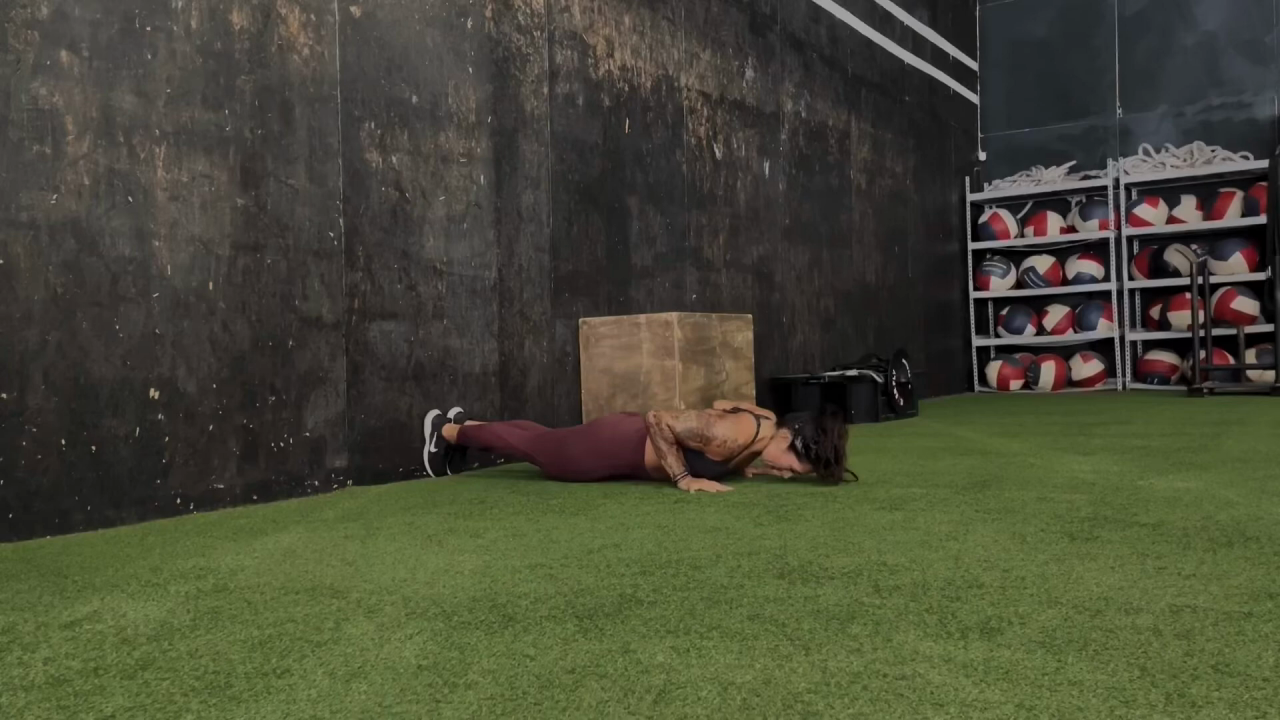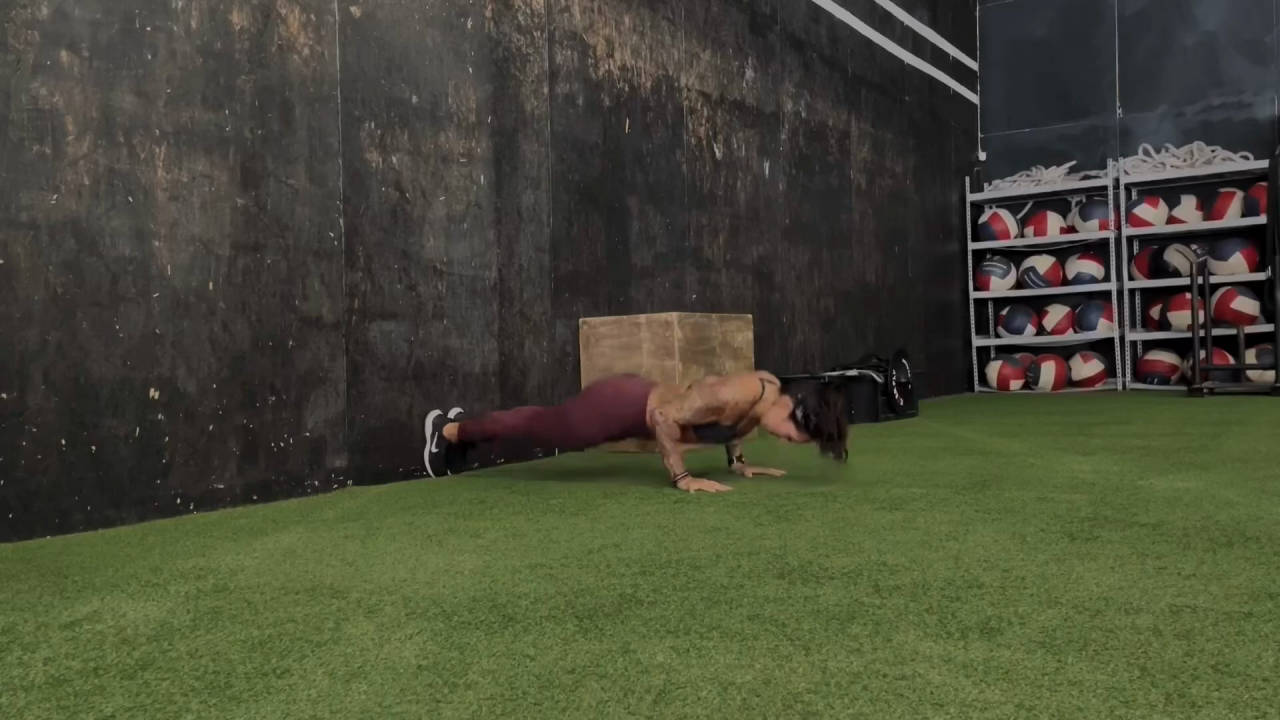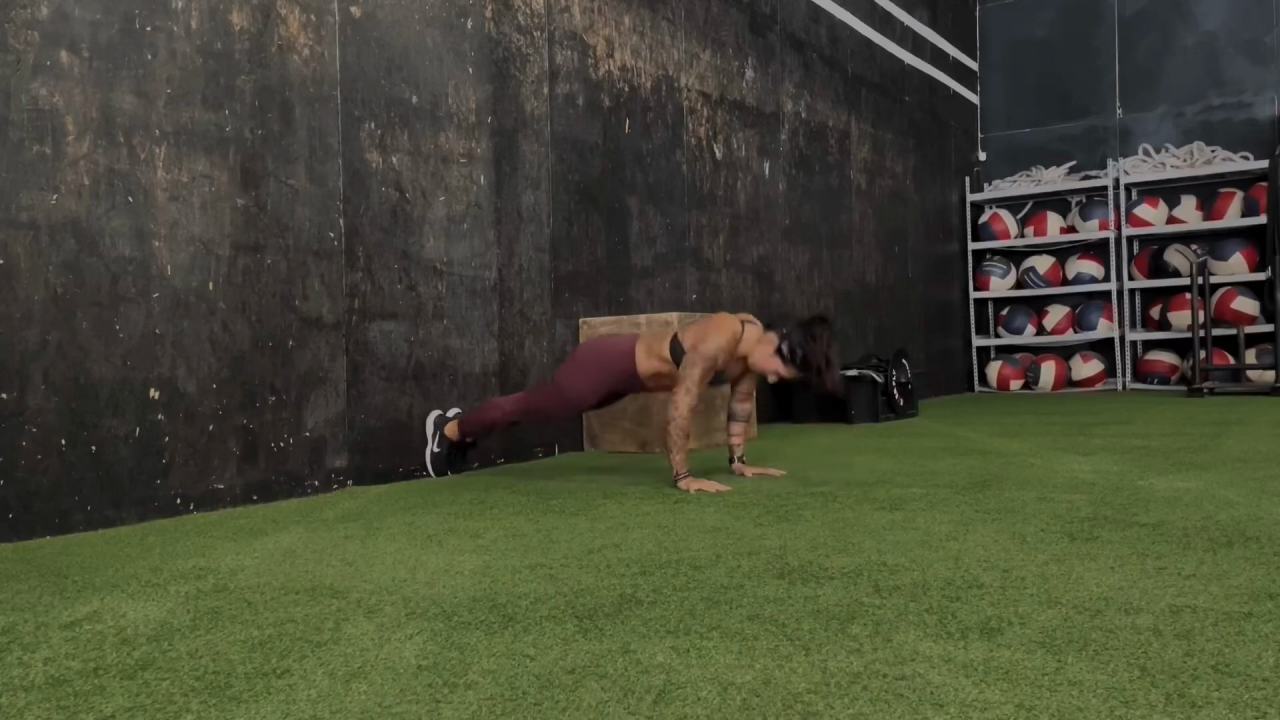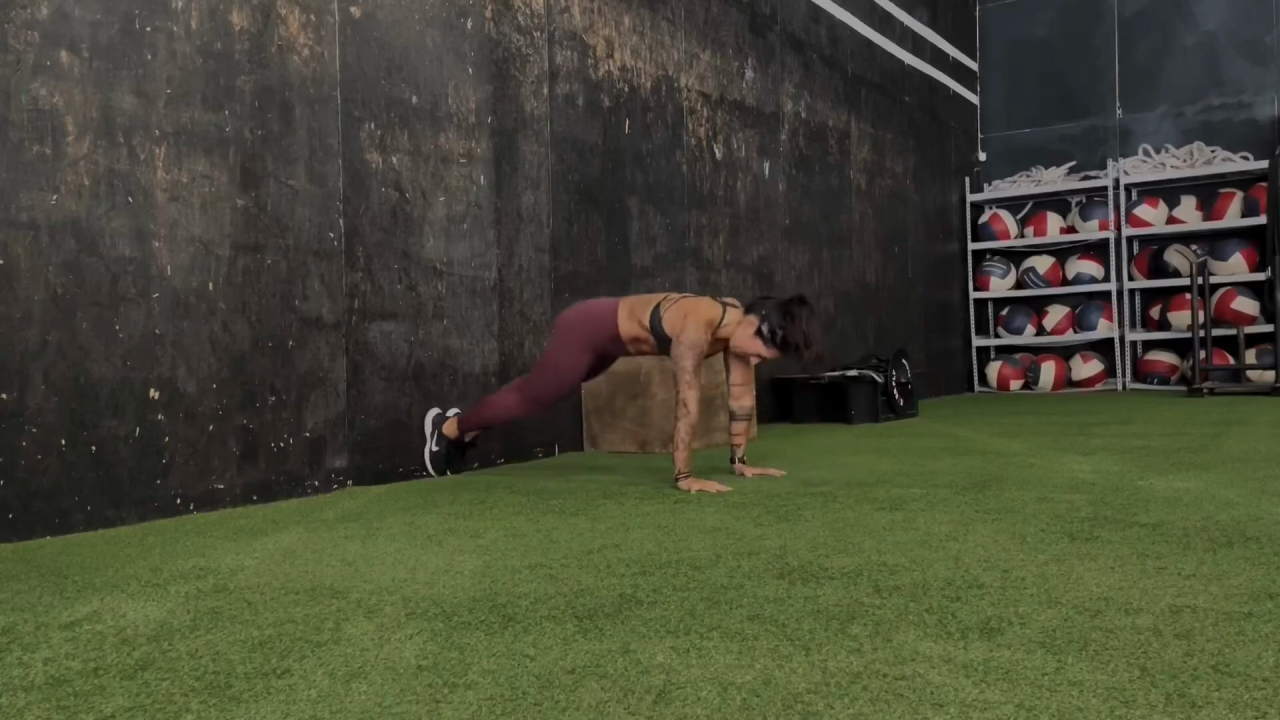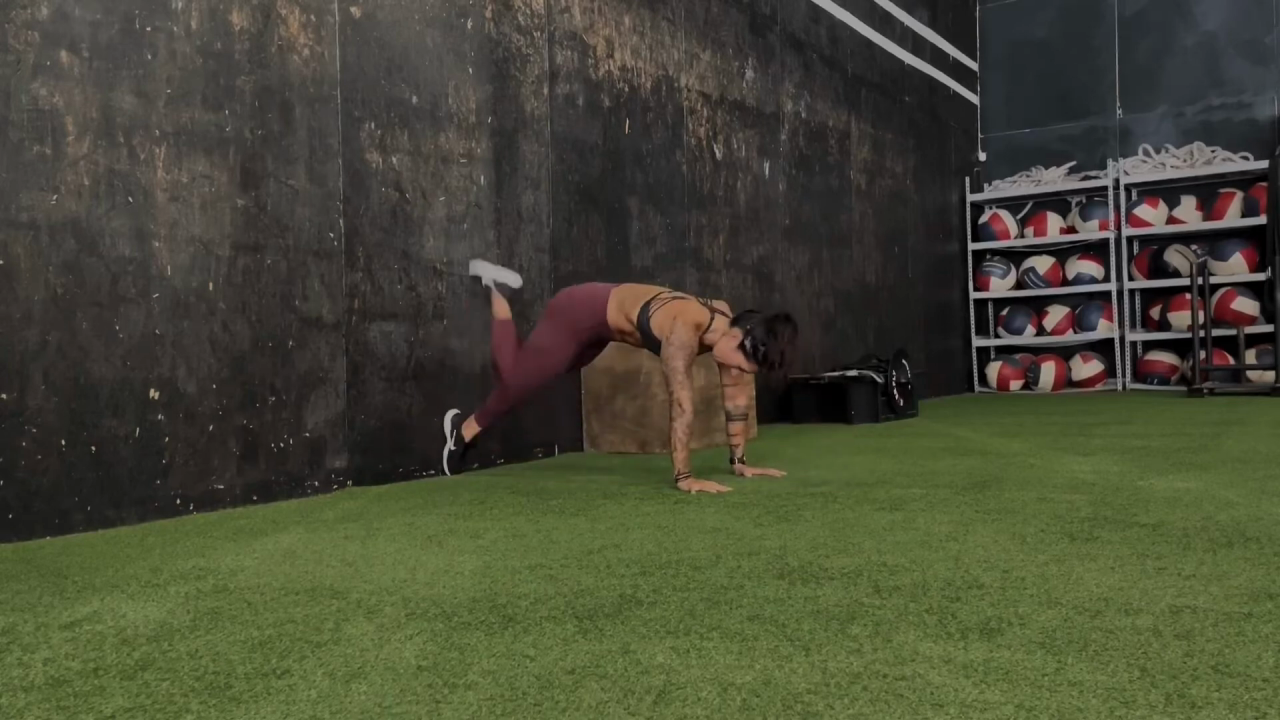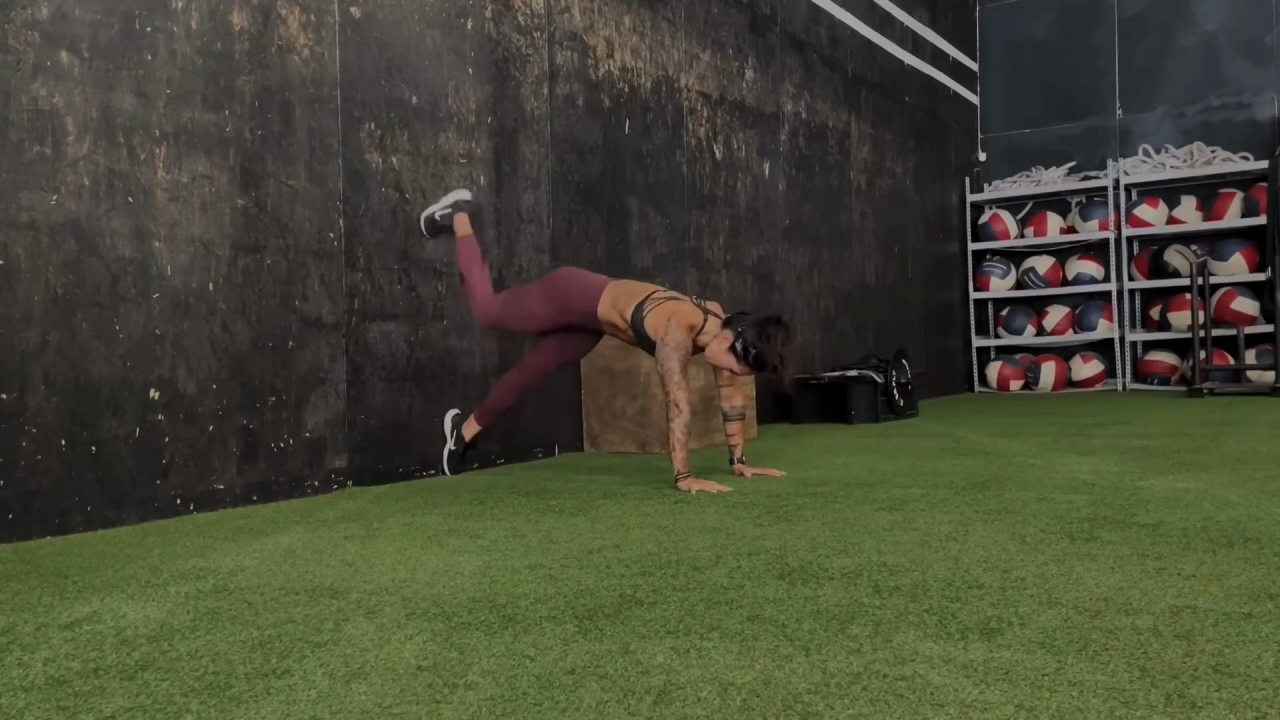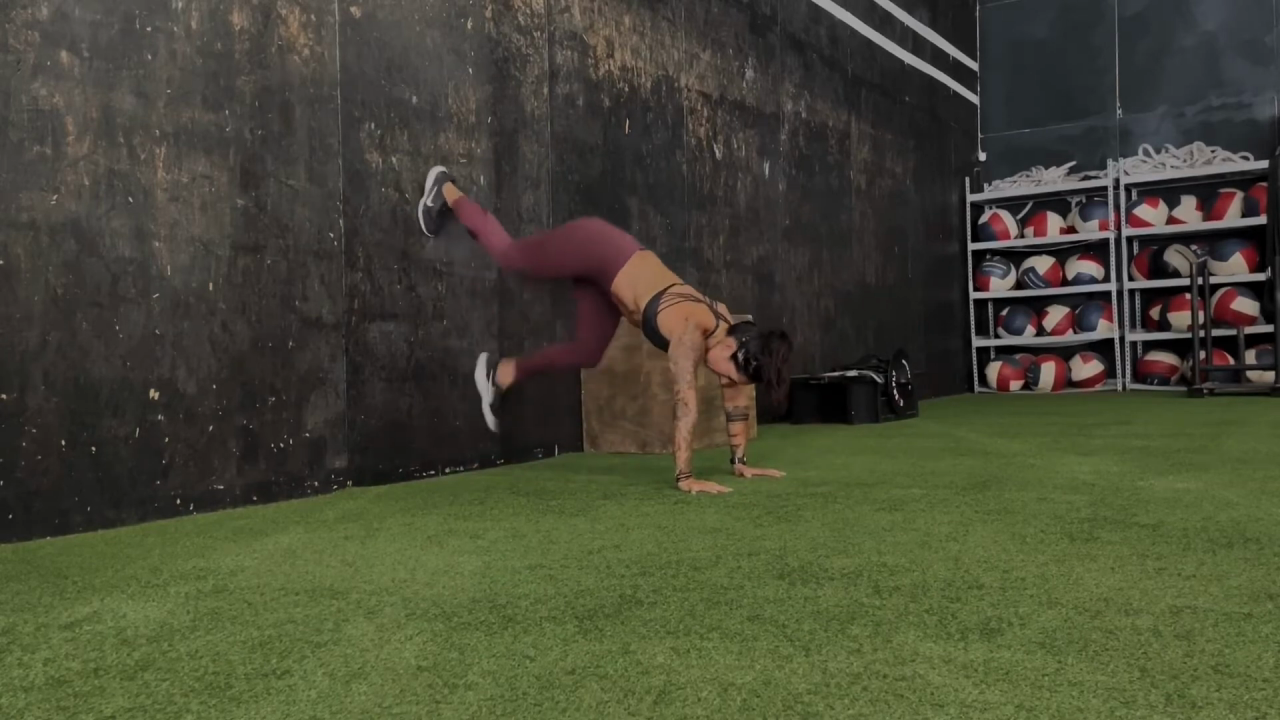
dt=0.3s
person 1, frame 1
left shoulder: (765, 424)
right shoulder: (736, 434)
left elbow: (717, 407)
right elbow: (659, 418)
left wrist: (740, 465)
right wrist: (683, 478)
left hip: (638, 437)
right hip: (621, 448)
left knee: (542, 437)
right knee: (529, 445)
left ankle: (463, 423)
right ankle: (446, 429)
person 1, frame 2
left shoulder: (768, 390)
right shoulder: (741, 396)
right elbow: (665, 414)
left wrist: (737, 459)
right wrist: (682, 477)
left hip: (638, 399)
right hip: (621, 407)
left knee: (541, 420)
right knee: (528, 425)
left ankle: (461, 423)
right ankle: (447, 429)
person 1, frame 3
left shoulder: (756, 341)
right shoulder: (719, 342)
left elbow: (740, 404)
right elbow: (681, 407)
left wrist: (738, 460)
right wrist: (682, 475)
left hip: (628, 370)
right hip: (605, 363)
left knee: (534, 406)
right knee: (525, 407)
left ankle: (463, 426)
right ankle: (448, 429)
person 1, frame 4
left shoulder: (739, 325)
right shoulder: (699, 325)
left elbow: (741, 395)
right elbow: (687, 401)
left wrist: (739, 460)
right wrist: (683, 476)
left hip: (613, 338)
right hip: (588, 327)
left knee: (533, 390)
right knee: (528, 399)
left ankle: (463, 430)
right ankle: (448, 429)
person 1, frame 5
left shoulder: (729, 325)
right shoulder: (686, 331)
left elbow: (736, 399)
right elbow: (681, 405)
left wrist: (739, 460)
right wrist: (684, 476)
left hip: (605, 319)
right hip: (582, 311)
left knee: (527, 378)
right knee: (516, 374)
left ankle: (466, 429)
right ankle: (495, 289)
person 1, frame 6
left shoulder: (724, 329)
right shoulder: (680, 331)
left elbow: (731, 398)
right elbow: (678, 405)
left wrist: (739, 461)
right wrist: (684, 477)
left hip: (594, 318)
right hip: (574, 297)
left knee: (528, 374)
right knee: (486, 309)
left ankle: (465, 432)
right ankle: (459, 216)
person 1, frame 7
left shoulder: (727, 327)
right shoulder: (692, 333)
left elbow: (737, 399)
right elbow: (686, 405)
left wrist: (740, 461)
right wrist: (685, 477)
left hip: (611, 262)
right hip: (596, 246)
left knee: (585, 354)
right knee: (508, 253)
left ankle: (503, 373)
right ankle: (446, 190)
